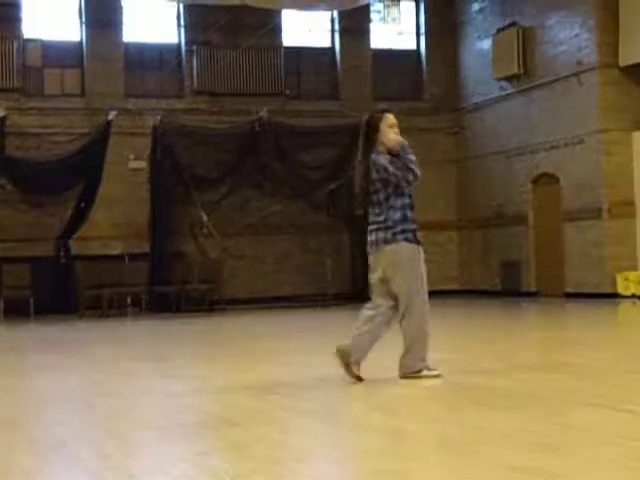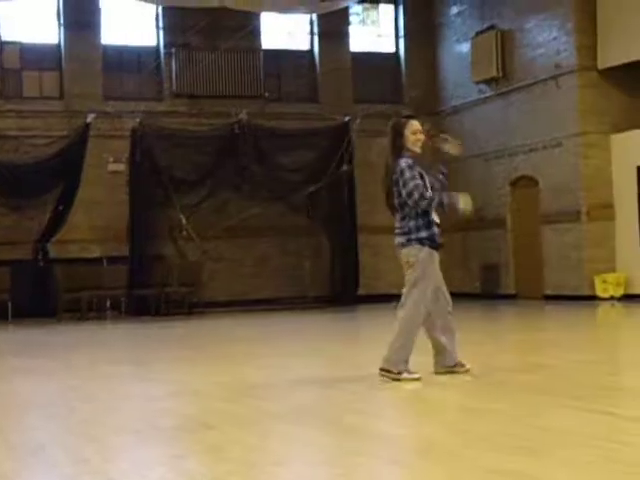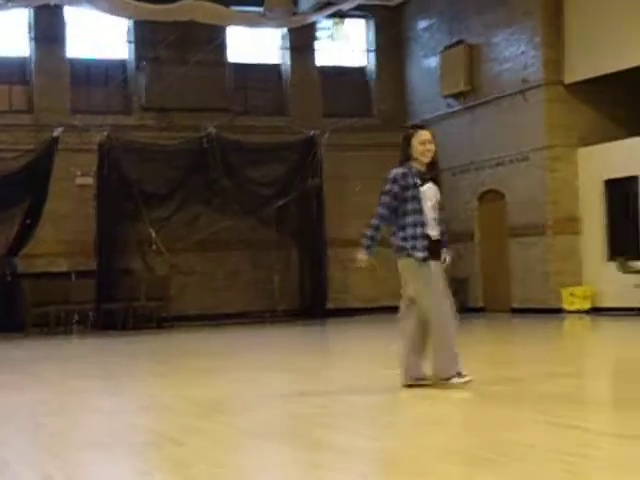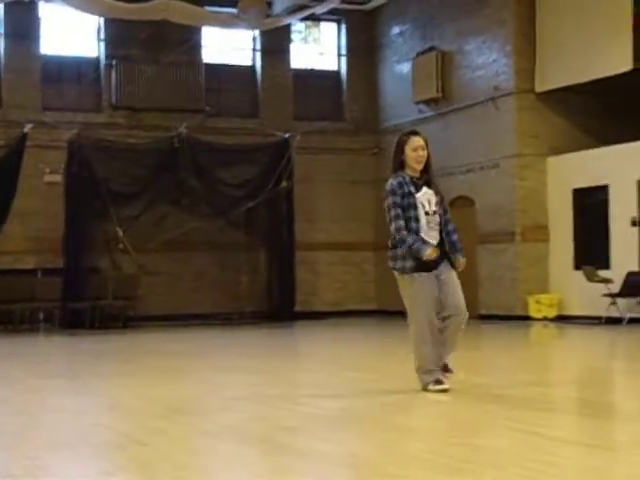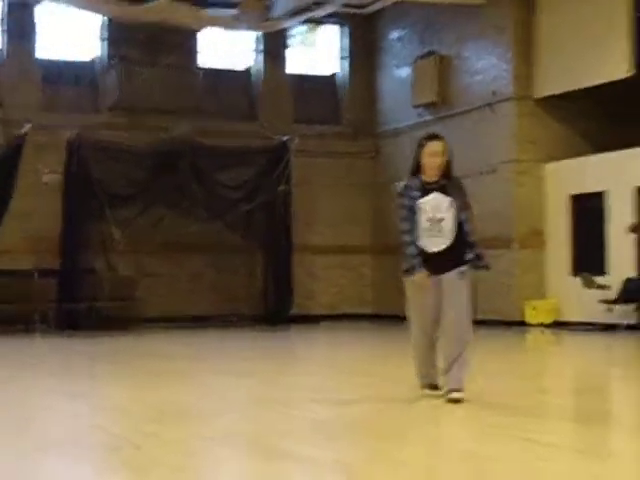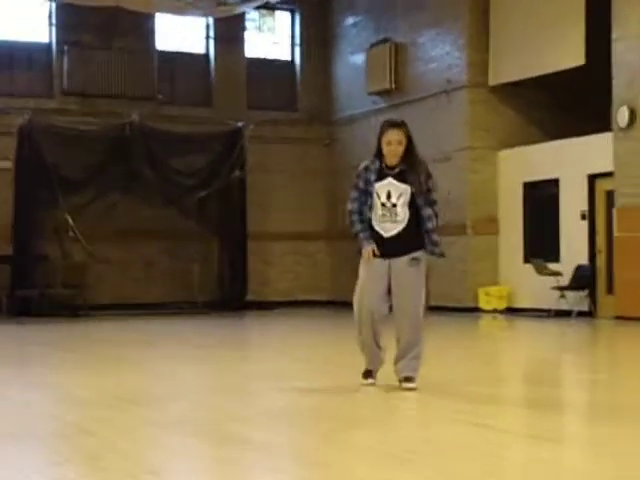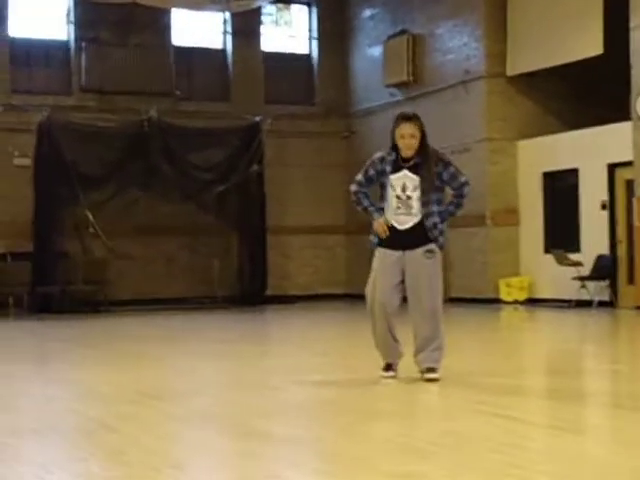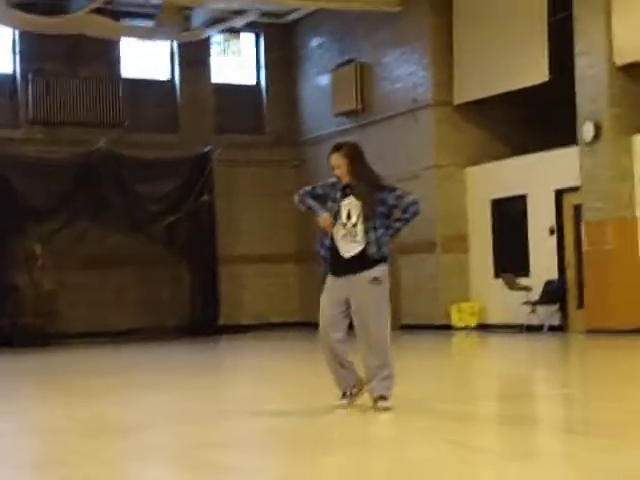
dt=0.4s
person 1, frame 1
left shoulder: (377, 161)
right shoulder: (382, 161)
right elbow: (410, 176)
left wrist: (395, 149)
right wrist: (399, 148)
left hip: (378, 242)
right hip: (399, 239)
left knee: (383, 302)
right knee: (415, 303)
left ankle: (352, 350)
right ankle: (413, 365)
person 1, frame 2
left shoulder: (410, 166)
right shoulder: (404, 165)
left elbow: (433, 189)
right elbow: (420, 199)
right wrist: (455, 200)
left hip: (418, 243)
right hip: (418, 242)
left knee: (439, 303)
right knee: (415, 303)
left ankle: (447, 359)
right ankle: (394, 363)
person 1, frame 3
left shoulder: (432, 178)
right shoulder: (400, 176)
right elbow: (383, 213)
left wrist: (444, 247)
right wrist: (367, 247)
left hip: (429, 253)
right hip: (414, 253)
left knee: (414, 314)
right knee: (441, 310)
left ankle: (413, 373)
right ankle: (447, 369)
person 1, frame 4
left shoulder: (429, 183)
right shoulder: (395, 185)
left elbow: (445, 219)
right elbow: (397, 225)
left wrist: (457, 251)
right wrist: (421, 249)
left hip: (441, 260)
right hip: (413, 263)
left knee: (457, 312)
right knee: (423, 322)
left ankle: (438, 356)
right ankle: (428, 375)
person 1, frame 5
left shoulder: (454, 188)
right shoulder: (408, 189)
left elbow: (465, 226)
right elbow: (406, 230)
left wrist: (475, 258)
right wrist: (415, 266)
left hip: (454, 266)
right hip: (421, 268)
left knee: (456, 326)
right knee: (423, 327)
left ankle: (454, 383)
right ankle: (428, 378)
person 1, frame 6
left shoulder: (419, 171)
right shoulder: (367, 171)
left elbow: (430, 207)
right elbow: (354, 208)
left wrist: (431, 241)
right wrist: (364, 240)
left hip: (409, 252)
right hip: (375, 252)
left knee: (409, 313)
right knee: (366, 310)
left ankle: (407, 370)
right ankle: (372, 363)
person 1, frame 7
left shoulder: (435, 163)
right shoulder: (381, 162)
left elbow: (462, 187)
right elbow: (357, 188)
left wrist: (441, 218)
right wrist: (375, 214)
left hip: (423, 244)
right hip: (388, 245)
left knee: (426, 304)
right knee: (379, 302)
left ankle: (429, 361)
right ankle: (391, 356)
person 1, frame 8
left shoulder: (380, 192)
right shoulder: (332, 188)
left elbow: (412, 207)
right elbow: (301, 196)
left wrist: (387, 234)
right wrist: (318, 211)
left hip: (369, 269)
right hip: (337, 271)
left knee: (373, 332)
right knee: (329, 332)
left ankle: (381, 389)
right ankle: (350, 384)
